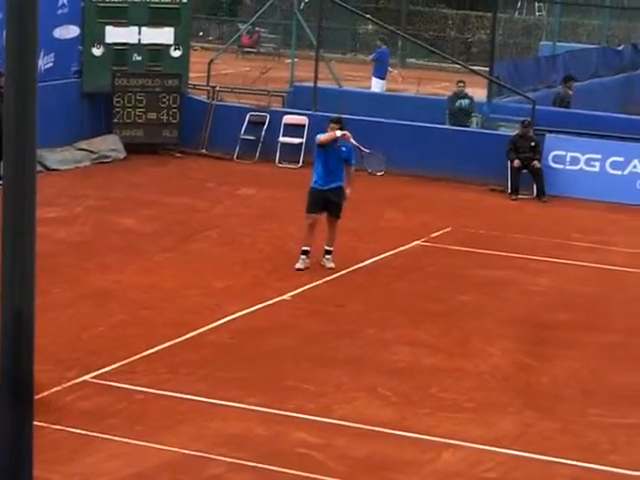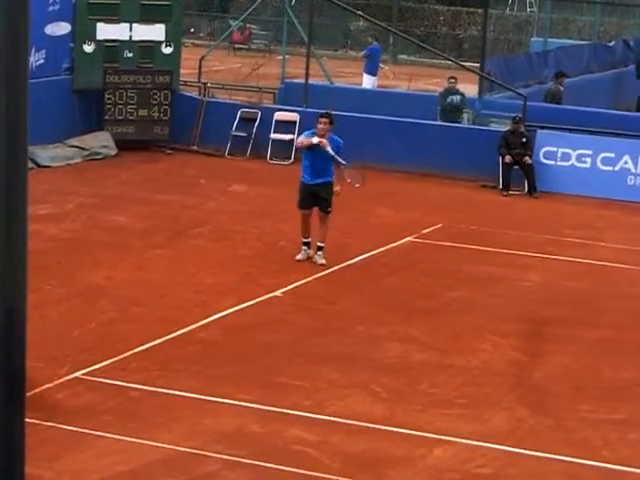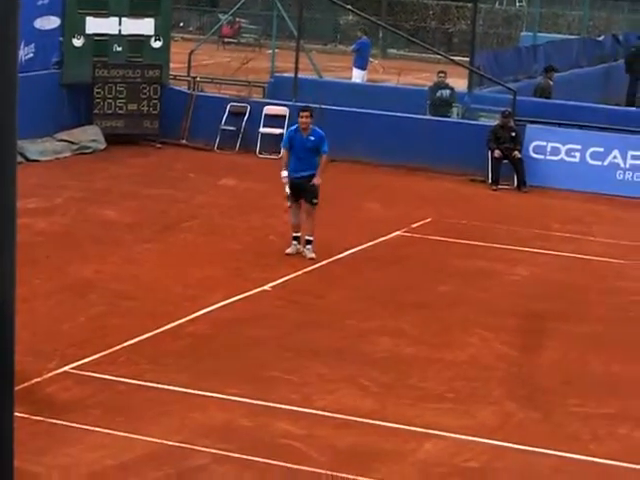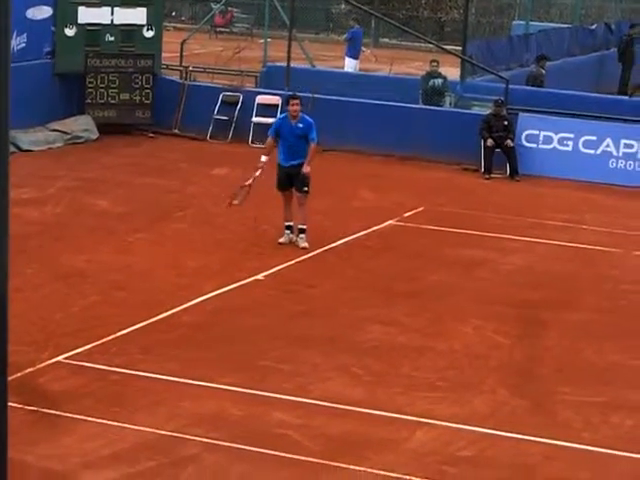
dt=0.4s
person 1, frame 1
left shoulder: (347, 147)
right shoulder: (321, 139)
left elbow: (349, 167)
right elbow: (322, 139)
left wrist: (348, 187)
right wrist: (338, 134)
left hip: (336, 189)
right hip: (318, 187)
left knee: (332, 223)
right knee: (311, 221)
left ankle: (327, 256)
right ankle: (304, 256)
person 1, frame 2
left shoulder: (337, 142)
right shoulder: (309, 135)
right elbow: (299, 143)
left wrist: (338, 183)
right wrist: (316, 140)
left hip: (325, 184)
right hip: (307, 182)
left knee: (323, 217)
right knee: (304, 216)
left ankle: (319, 252)
right ankle: (306, 248)
person 1, frame 3
left shoulder: (319, 135)
right shoulder: (291, 132)
left elbow: (324, 156)
right elbow: (285, 152)
left wrist: (318, 176)
right wrist: (284, 172)
left hip: (310, 177)
right hip: (293, 176)
left knee: (310, 210)
right knee: (294, 209)
left ankle: (308, 246)
right ankle: (296, 243)
person 1, frame 4
left shoulder: (308, 123)
right shoulder: (280, 121)
left elbow: (313, 144)
right elbow: (271, 140)
left wrist: (307, 164)
right wrist: (264, 158)
left hip: (300, 166)
right hip: (283, 165)
left knee: (301, 200)
right knee: (286, 199)
left ankle: (301, 235)
right ankle: (288, 232)
